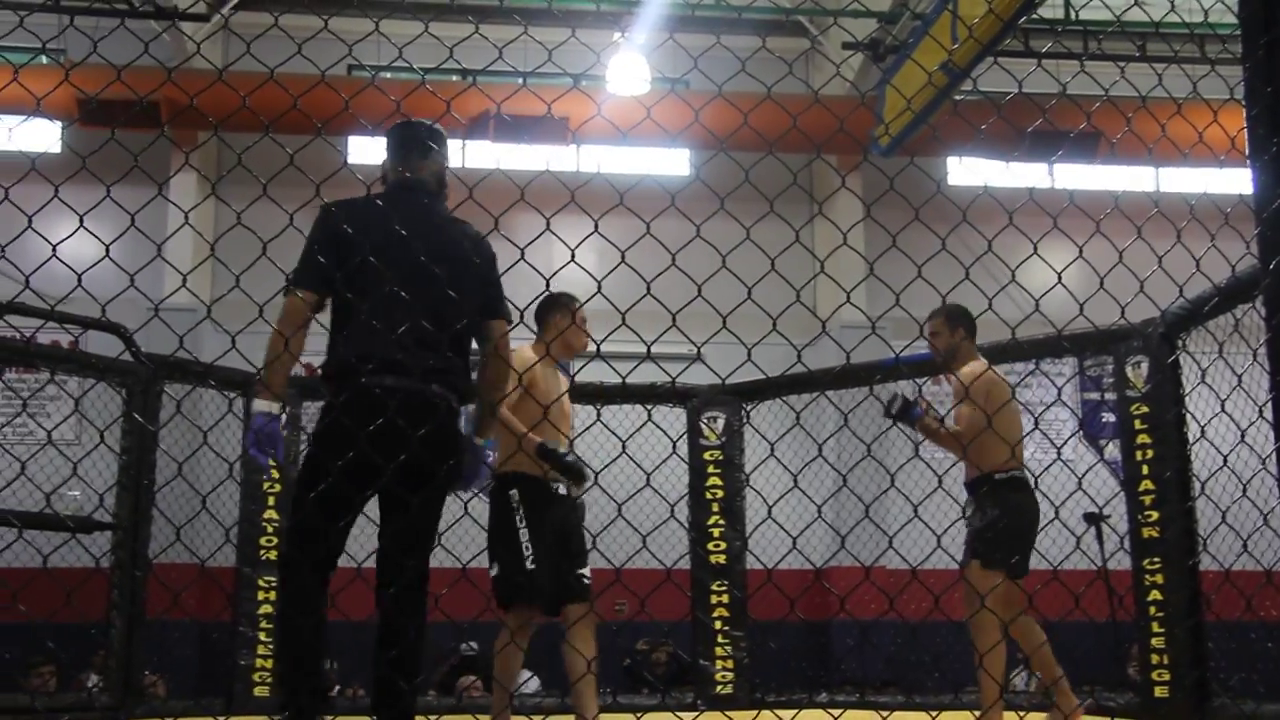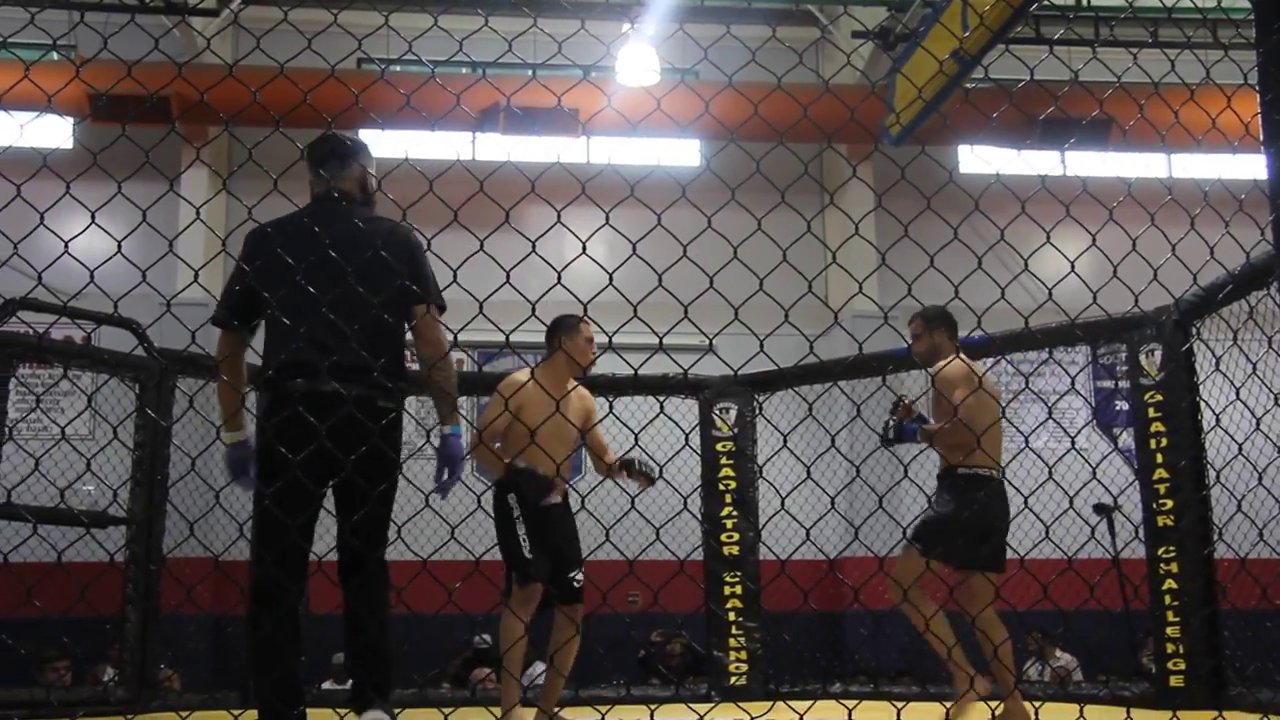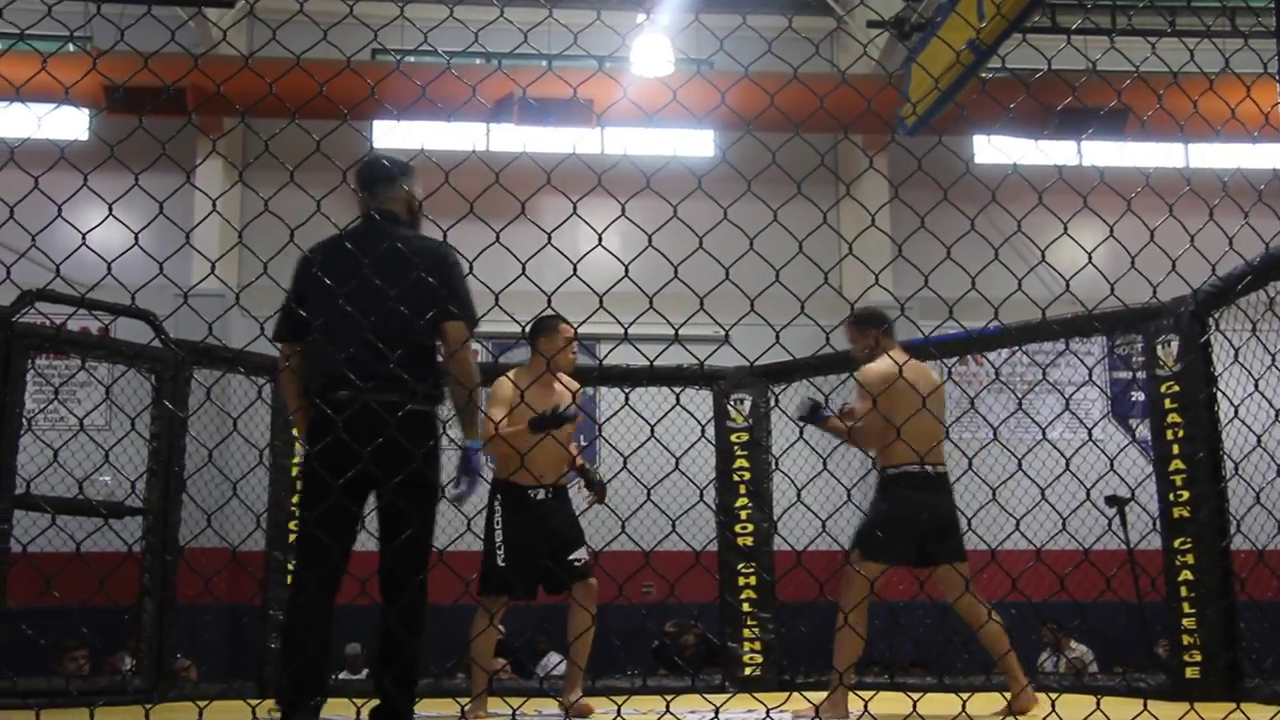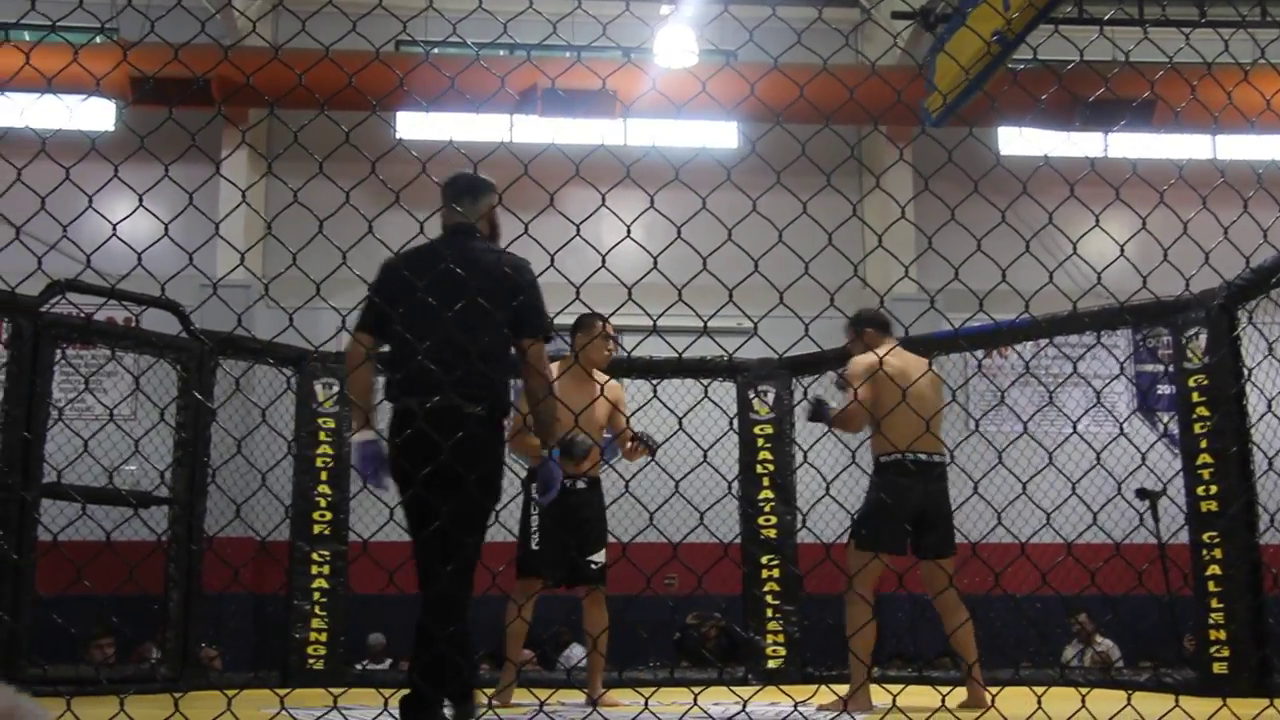
dt=0.5s
person 1, frame 1
left shoulder: (340, 219)
right shoulder: (470, 243)
left elbow: (297, 310)
right elbow: (497, 349)
left wrist: (266, 403)
right wrist: (480, 435)
left hip: (355, 411)
right hip: (433, 422)
left knee: (304, 569)
right knee: (403, 583)
person 1, frame 2
left shoulder: (267, 240)
right shoulder: (398, 241)
left elbow: (230, 345)
right elbow: (430, 339)
left wrist: (235, 432)
right wrist: (451, 426)
left hip: (294, 416)
right hip: (374, 422)
left knee: (277, 577)
right knee: (365, 569)
person 1, frame 3
left shoulder: (319, 258)
right shoulder: (435, 257)
left elbow: (291, 361)
right elbow: (456, 352)
left wrist: (308, 437)
right wrist: (471, 437)
left hip: (338, 427)
right hip: (411, 429)
left knee: (315, 570)
right knee: (404, 578)
person 1, frame 4
left shoulder: (400, 266)
right shoulder: (510, 271)
left elbow: (359, 353)
right elbow: (534, 367)
left wrist: (365, 433)
right wrist: (550, 445)
left hip: (411, 429)
right hip: (475, 431)
left knee: (434, 565)
right knee: (451, 571)
person 2, frame 1
left shoulder: (967, 376)
right shoulder: (988, 376)
left elbow: (963, 444)
left wrist: (917, 417)
right wrist: (932, 422)
left hip: (998, 500)
right hip: (1011, 499)
left knee: (981, 609)
right knee: (1013, 613)
person 2, frame 2
left shoulder: (948, 370)
right shoulder: (976, 374)
left elbow: (962, 432)
left wrist: (915, 432)
right wrist: (919, 422)
left hip: (964, 492)
right hip: (988, 495)
left knee: (906, 580)
right knee: (980, 605)
left ankle: (966, 677)
person 2, frame 3
left shoulder: (874, 372)
right shoulder: (928, 374)
left elbow: (864, 437)
left wrist: (824, 418)
right wrist: (856, 420)
left hip: (900, 492)
right hip: (938, 490)
left knee: (854, 593)
right knee: (965, 596)
person 2, frame 4
left shoulder: (865, 364)
right shoulder: (929, 370)
left elbow: (856, 419)
left wrist: (825, 413)
left hip: (895, 480)
right hip: (934, 481)
left knee: (860, 584)
right knee: (944, 590)
left ankle: (858, 692)
right ankle: (977, 687)
person 3, frame 1
left shoulder: (560, 380)
right shoulder: (523, 363)
right elbow: (495, 415)
right wrist: (549, 453)
left hip: (556, 499)
right hip: (520, 494)
left knee: (581, 608)
right knee: (524, 609)
person 3, frame 2
left shoulder: (584, 400)
right shoulder: (517, 385)
left elbow: (602, 460)
right elbow: (479, 443)
left wrist: (627, 466)
right wrist: (514, 470)
left hip: (557, 505)
right hip: (517, 498)
left knee: (572, 607)
right knee: (528, 590)
person 3, frame 3
left shoulder: (572, 389)
right shoulder: (506, 385)
right elbow: (488, 440)
left wrist: (585, 471)
right wrist: (538, 424)
left hip: (555, 500)
right hip: (512, 500)
left knee: (585, 586)
right knee: (494, 598)
person 3, frame 4
left shoulder: (612, 390)
left elbow: (624, 445)
right elbow: (516, 435)
left wrist: (639, 444)
left hip: (588, 492)
right hip: (546, 489)
left knee: (595, 589)
right knee: (529, 582)
left ankle: (595, 685)
right ankle: (507, 680)
